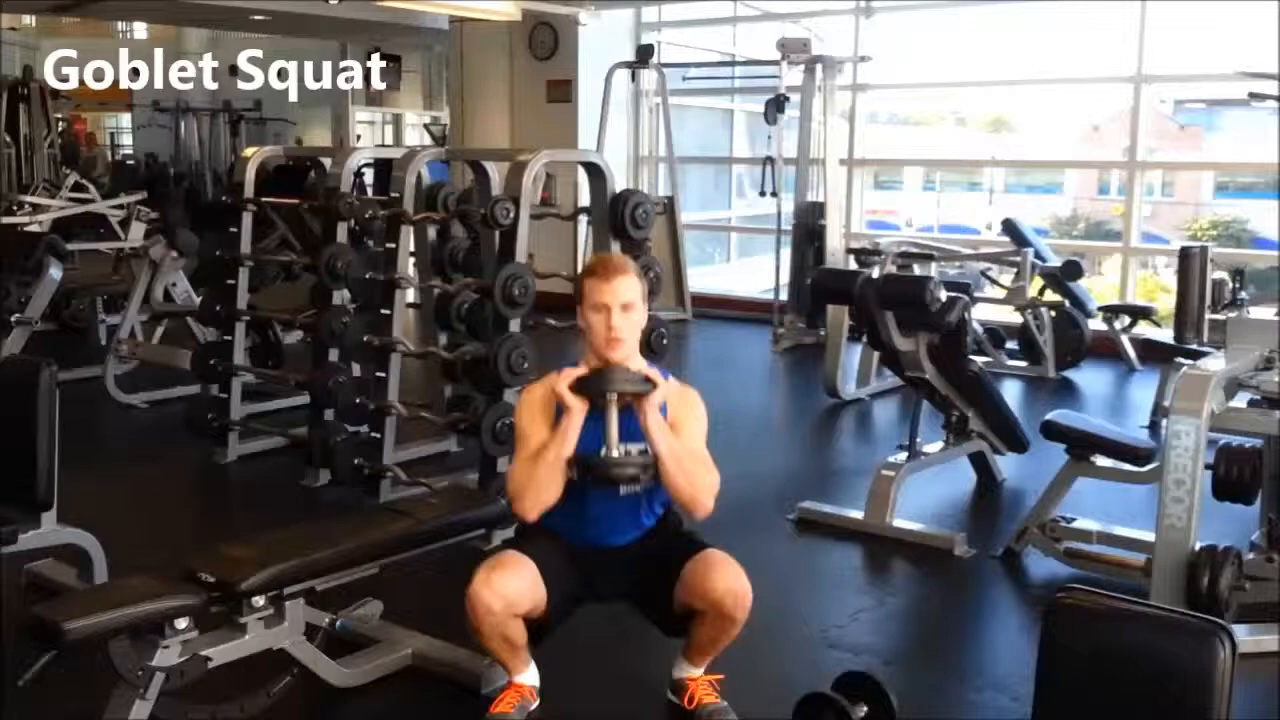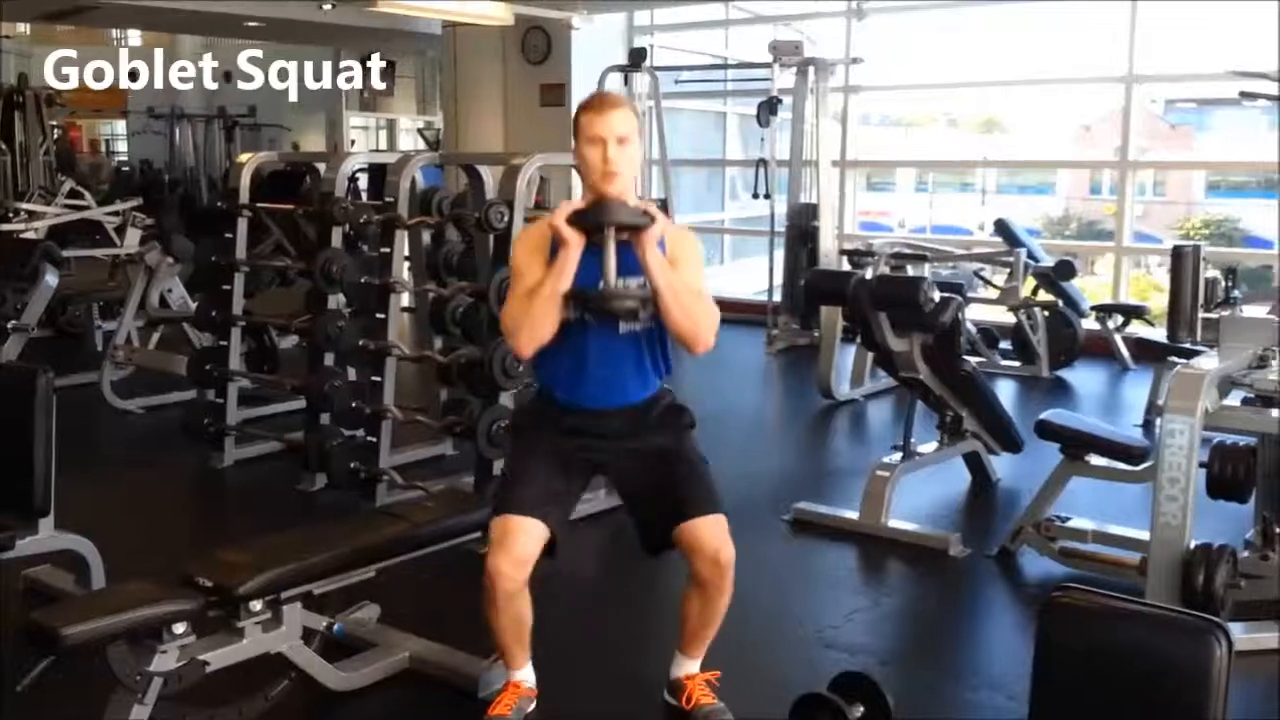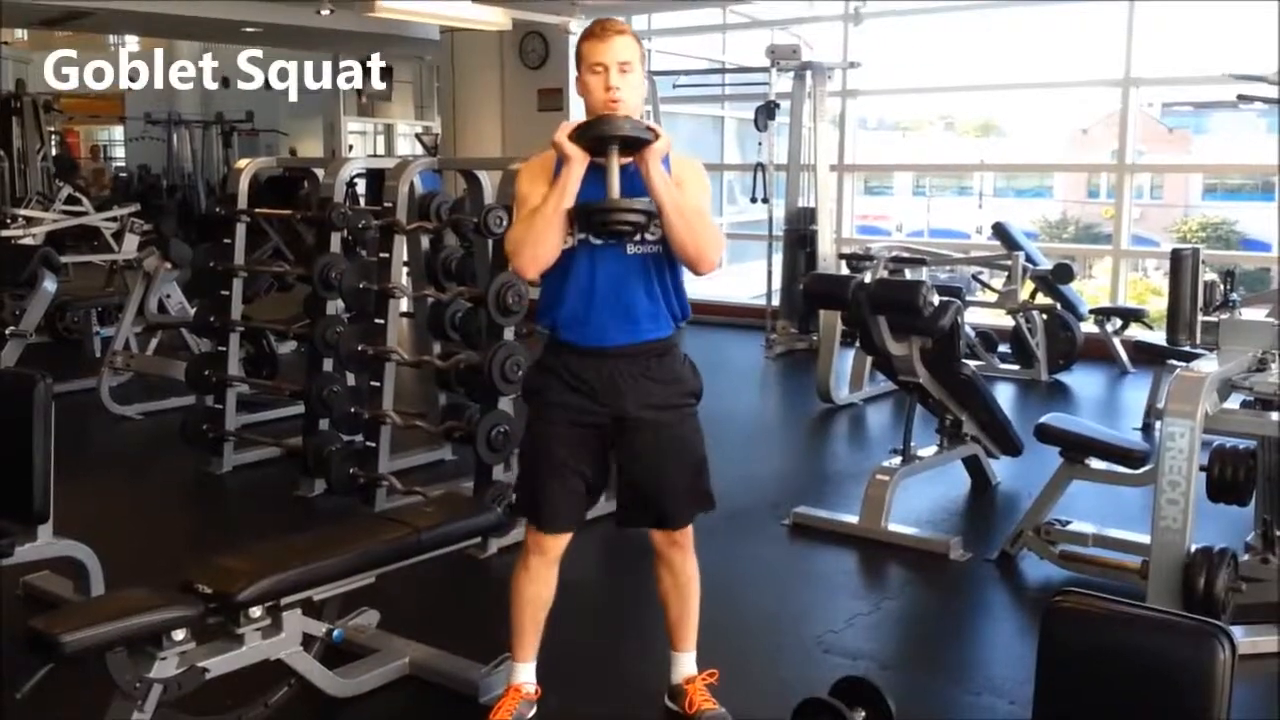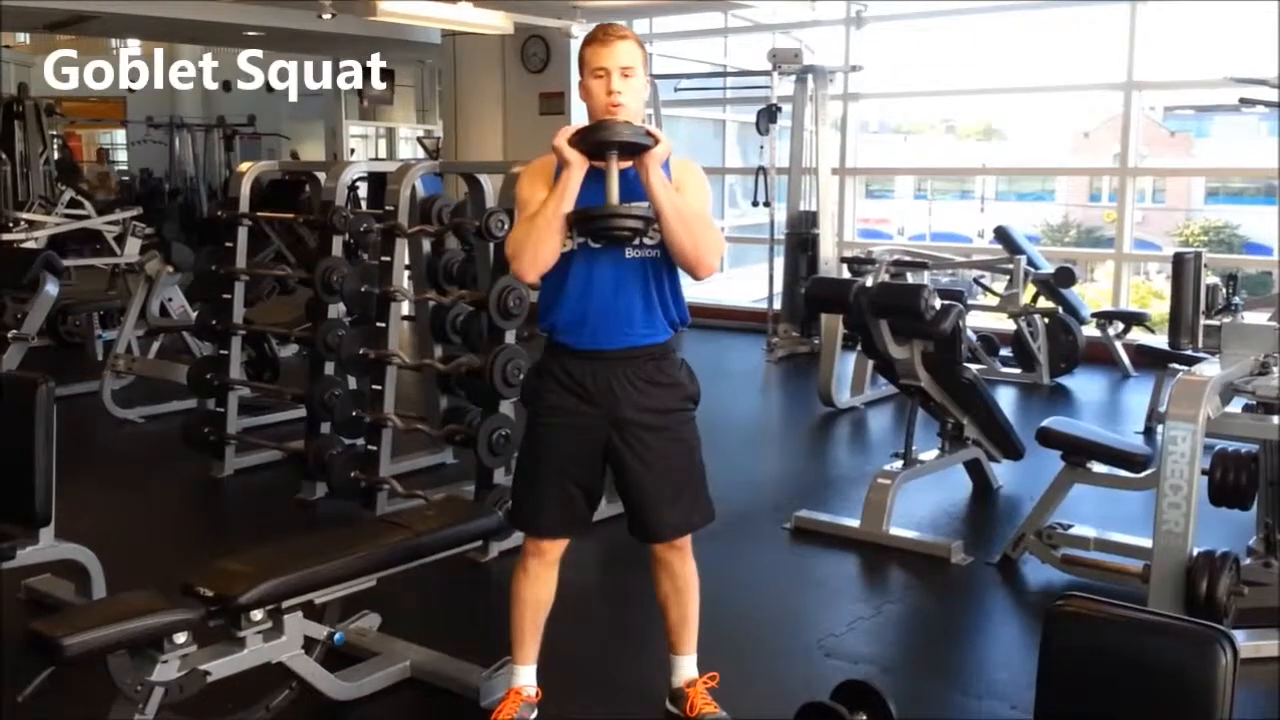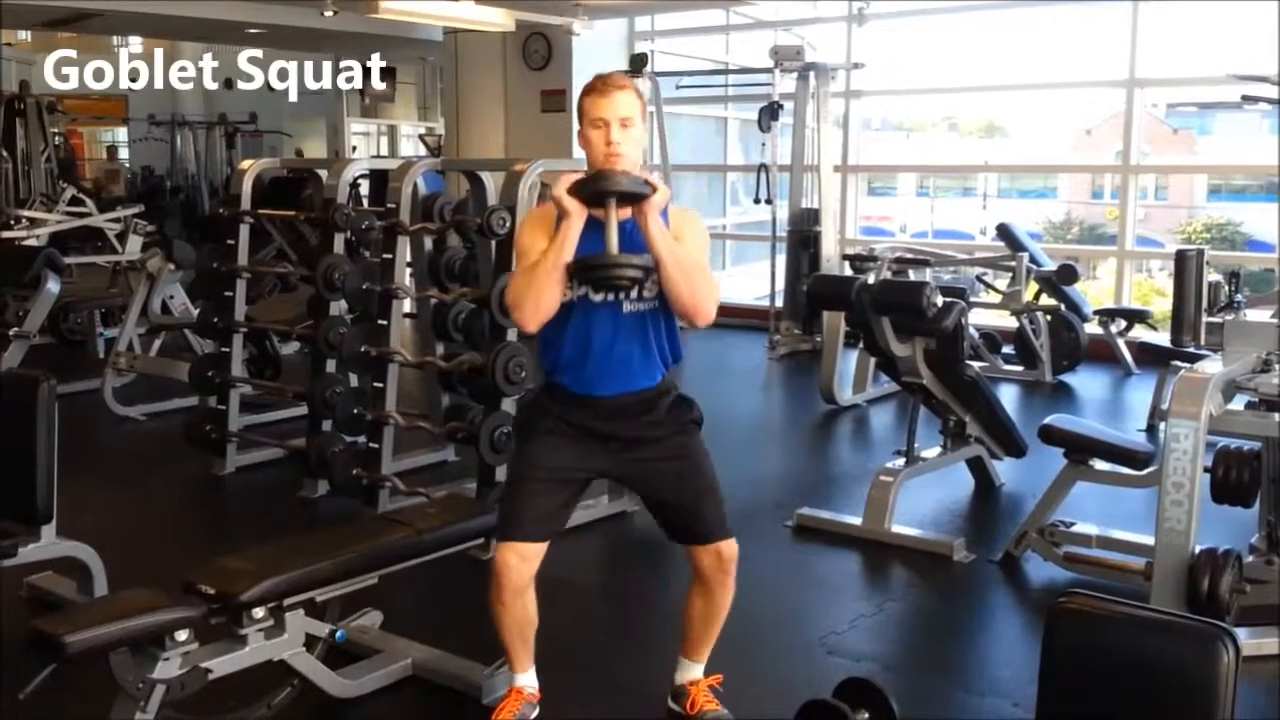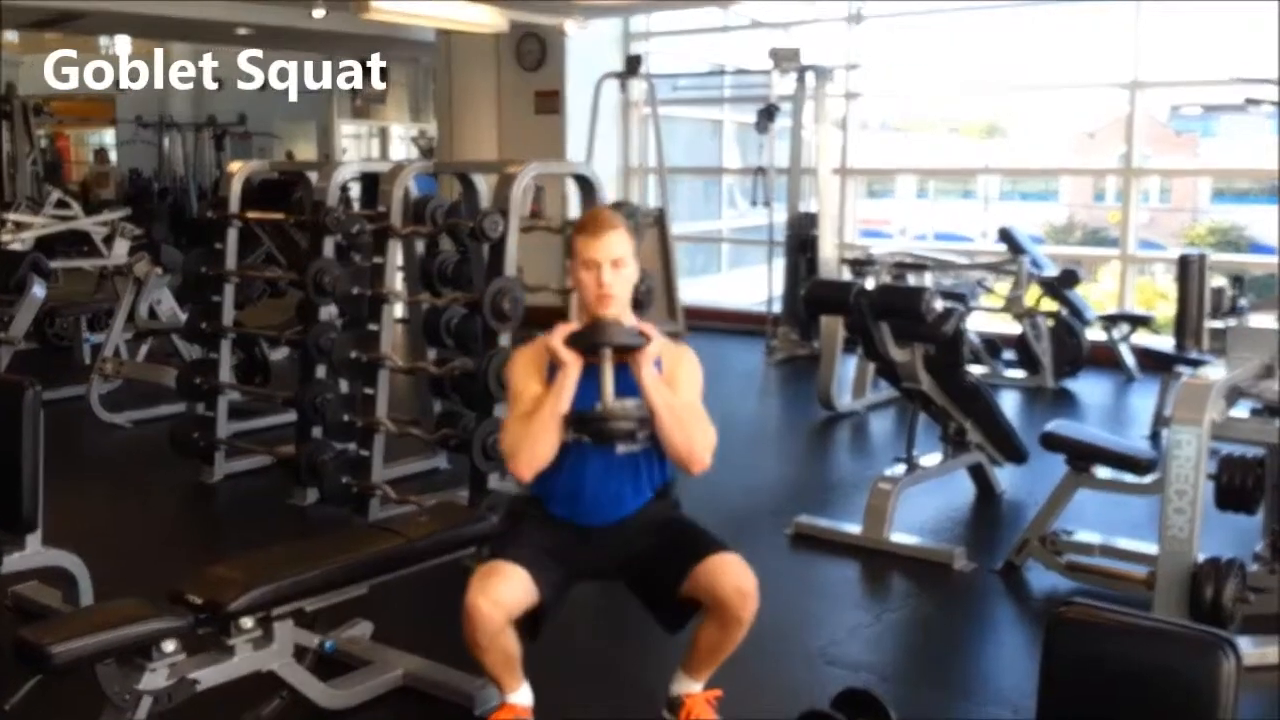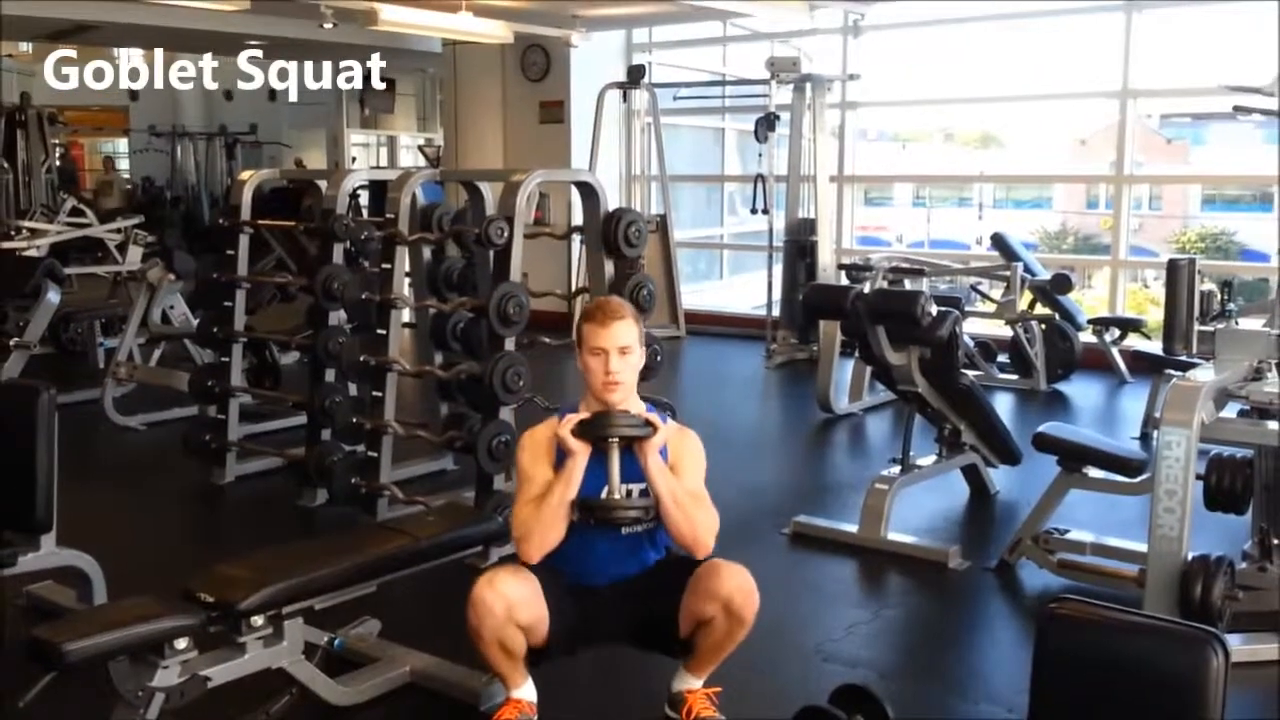
dt=0.4s
person 1, frame 1
left shoulder: (677, 398)
right shoulder: (544, 398)
left elbow: (700, 503)
right elbow: (528, 506)
left wrist: (651, 419)
right wrist: (573, 418)
left hip: (647, 541)
right hip: (562, 542)
left knee: (731, 595)
right knee: (488, 597)
left ankle: (688, 676)
right ankle: (523, 680)
person 1, frame 2
left shoulder: (673, 240)
right shoulder: (541, 239)
left elbow: (700, 338)
right elbow: (524, 341)
left wrist: (648, 250)
right wrist: (571, 250)
left hip: (648, 420)
right hip: (560, 423)
left knee: (714, 555)
right knee: (505, 564)
person 1, frame 3
left shoulder: (680, 166)
right shoulder: (544, 168)
left elbow: (706, 258)
right elbow: (527, 262)
left wrist: (653, 168)
right wrist: (575, 168)
left hip: (655, 372)
right hip: (571, 373)
left knee: (673, 535)
right knee: (545, 540)
person 1, frame 4
left shoulder: (680, 171)
right shoulder: (545, 171)
left elbow: (704, 262)
right elbow: (525, 266)
left wrist: (651, 174)
right wrist: (575, 173)
left hip: (651, 377)
right hip: (568, 377)
left knee: (672, 543)
right knee: (542, 546)
person 1, frame 5
left shoulder: (678, 220)
right shoulder: (545, 219)
left elbow: (701, 311)
right elbow: (528, 316)
left wrist: (651, 222)
right wrist: (573, 220)
left hip: (654, 412)
right hip: (564, 415)
left knee: (719, 555)
right knee: (511, 563)
person 1, frame 6
left shoulder: (673, 357)
right shoulder: (536, 358)
left elbow: (697, 458)
right elbow: (523, 465)
left wrist: (645, 371)
right wrist: (569, 372)
left hip: (643, 521)
right hip: (555, 524)
left knee: (737, 589)
right knee: (483, 606)
person 1, frame 7
left shoulder: (678, 439)
right shoulder: (543, 439)
left elbow: (701, 544)
right elbow: (530, 549)
left wrist: (650, 458)
right wrist: (576, 460)
left hip: (648, 586)
right hip: (567, 591)
left knee: (736, 590)
right knee: (489, 597)
